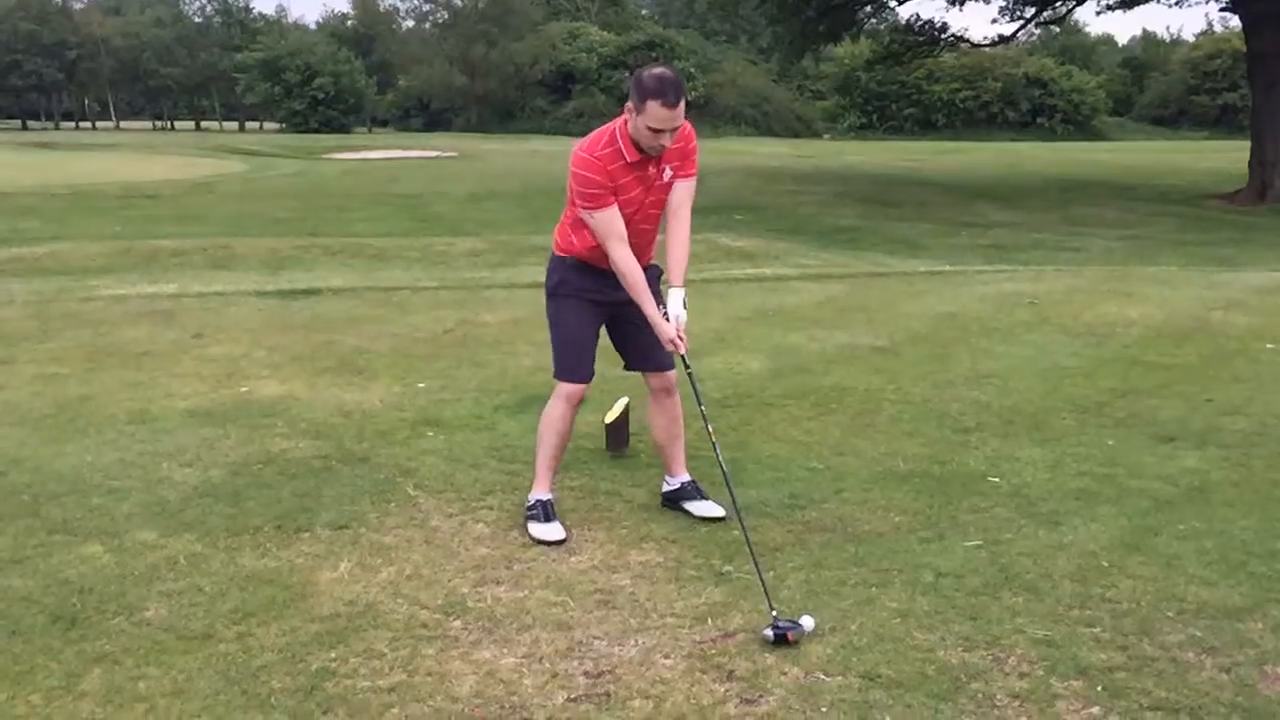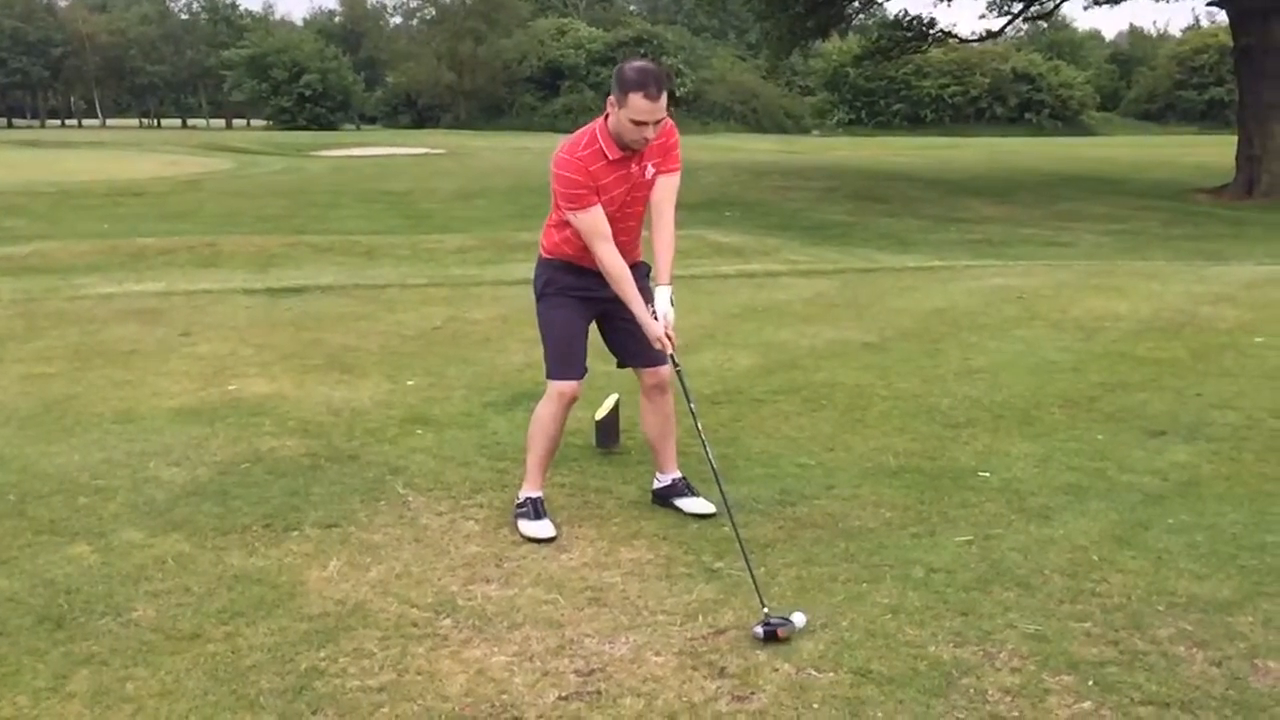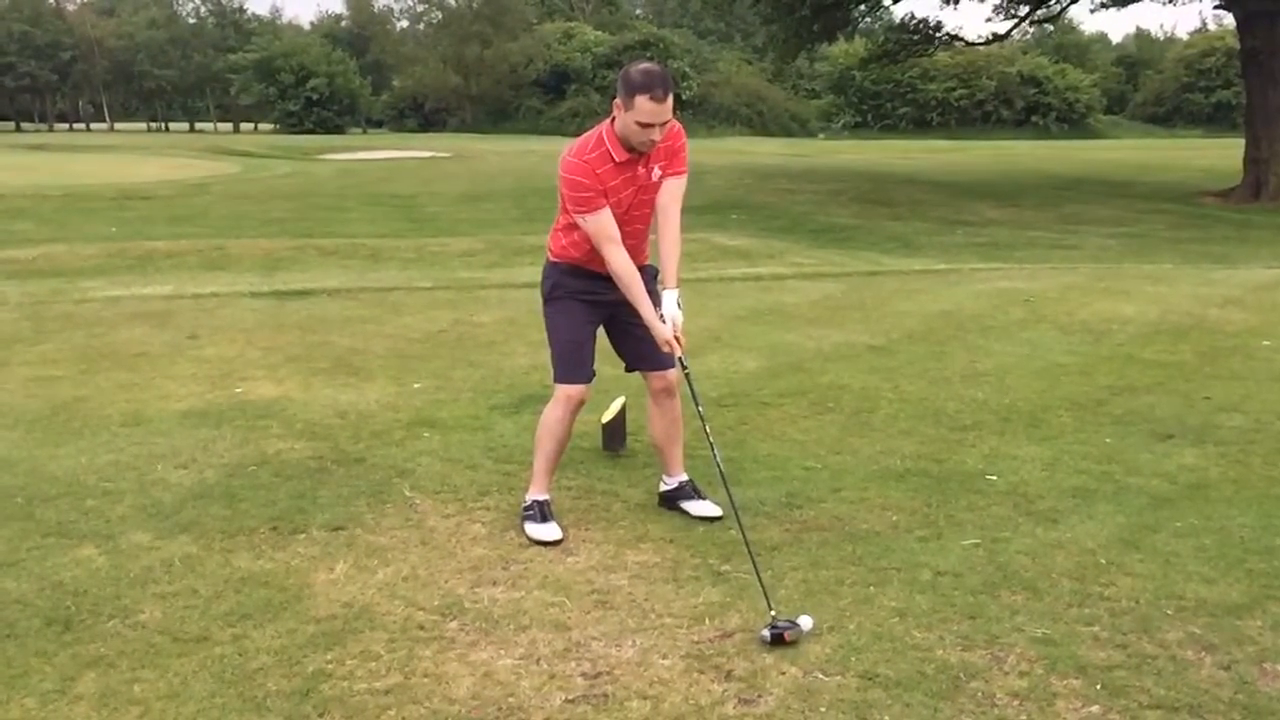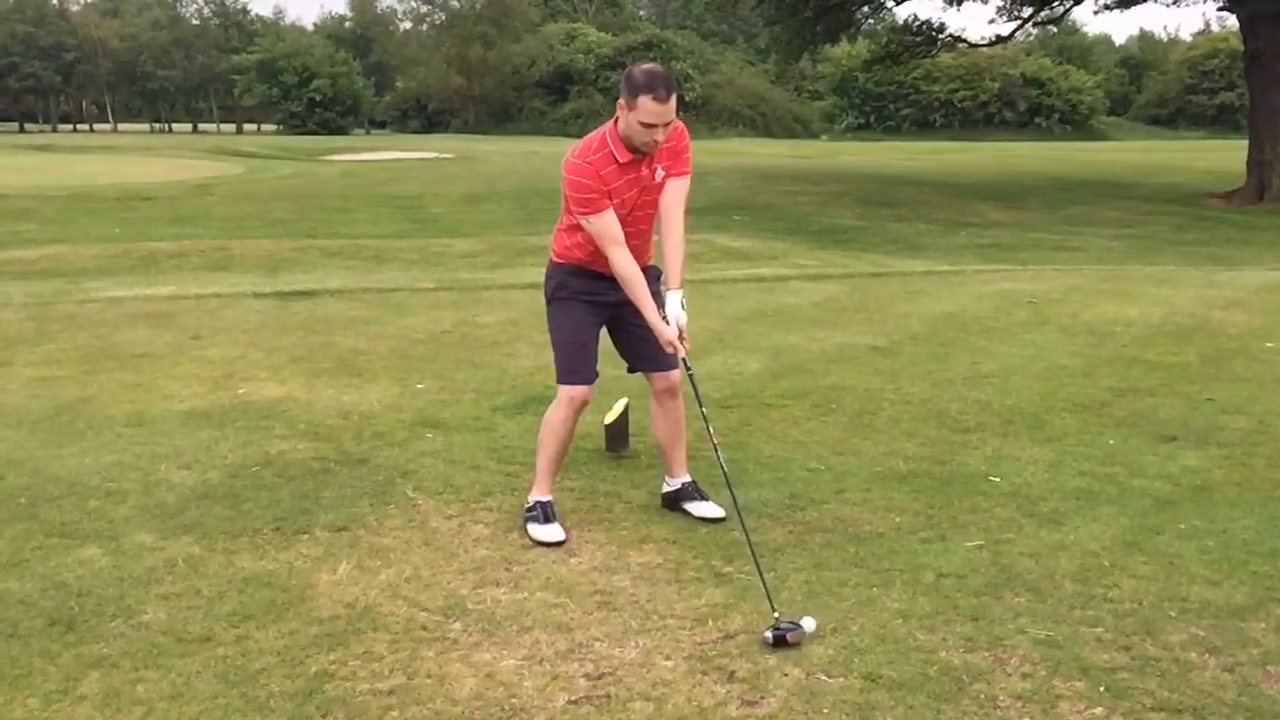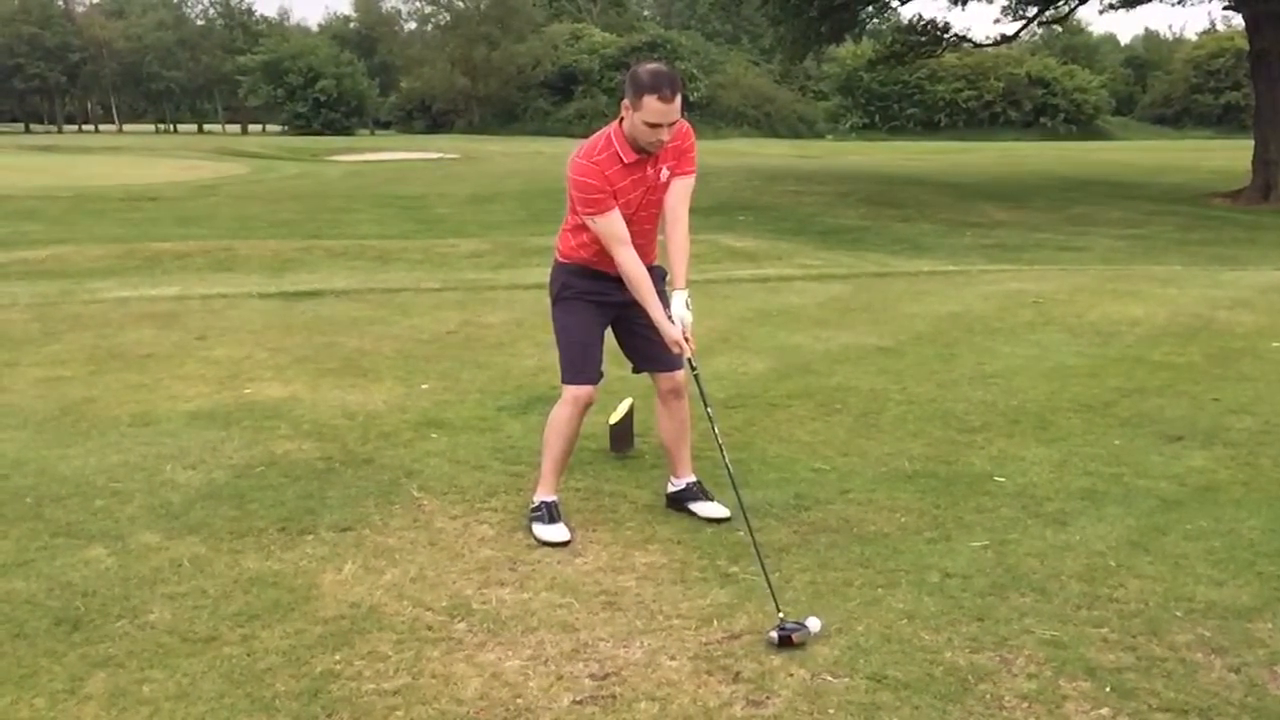
dt=1s
person 1, frame 1
left shoulder: (683, 139)
right shoulder: (591, 159)
left elbow: (678, 218)
right elbow: (617, 249)
left wrist: (676, 295)
right wrist: (656, 320)
left hip: (640, 270)
right hip: (579, 274)
left knee: (664, 381)
right knee: (572, 388)
left ankle: (677, 482)
right ankle: (539, 498)
person 1, frame 2
left shoulder: (665, 137)
right shoulder: (573, 159)
left elbow: (663, 216)
right elbow: (601, 248)
left wrist: (663, 293)
right wrist: (644, 319)
left hip: (627, 268)
right hip: (566, 274)
left knee: (658, 377)
right knee: (565, 387)
left ankle: (668, 480)
right ankle: (529, 497)
person 1, frame 3
left shoulder: (672, 139)
right shoulder: (581, 162)
left elbow: (668, 218)
right elbow: (611, 249)
left wrist: (670, 296)
right wrist: (652, 323)
left hip: (634, 271)
right hip: (574, 278)
left knee: (665, 380)
right knee: (572, 391)
left ankle: (675, 484)
right ankle: (536, 500)
person 1, frame 4
left shoulder: (675, 139)
right shoulder: (584, 163)
left elbow: (672, 219)
right elbow: (615, 251)
left wrist: (674, 296)
right wrist: (656, 324)
left hip: (638, 271)
right hip: (578, 279)
left knee: (668, 381)
right knee: (575, 392)
left ankle: (677, 484)
right ankle: (539, 501)
person 1, frame 5
left shoulder: (680, 138)
right shoulder: (589, 164)
left elbow: (677, 219)
right elbow: (621, 252)
left wrist: (680, 296)
right wrist: (662, 324)
left hip: (643, 272)
right hip: (583, 279)
left knee: (673, 381)
right knee: (580, 393)
left ankle: (682, 484)
right ankle: (544, 501)
